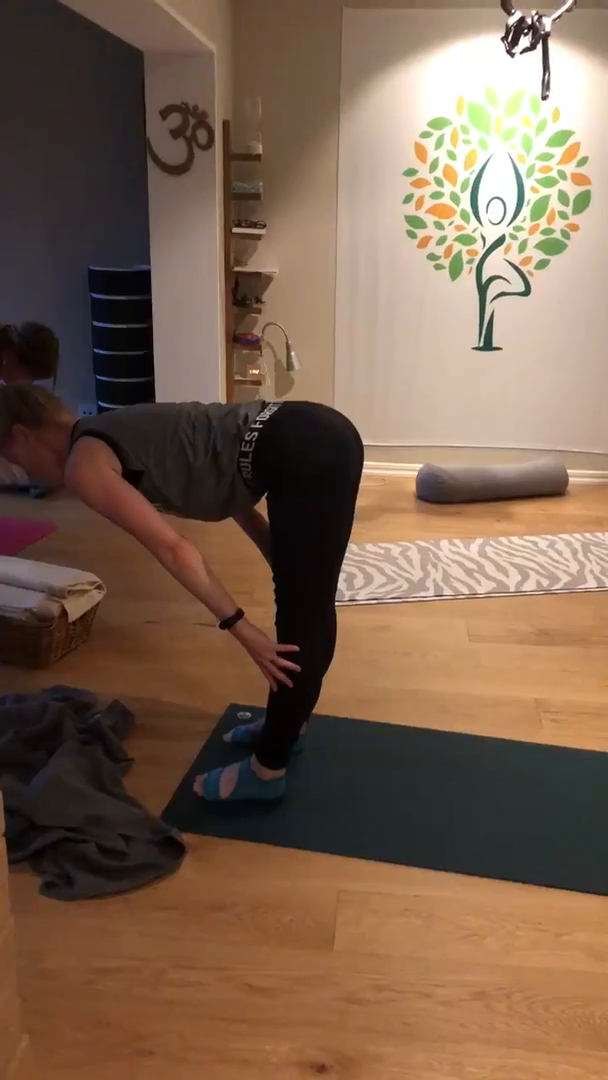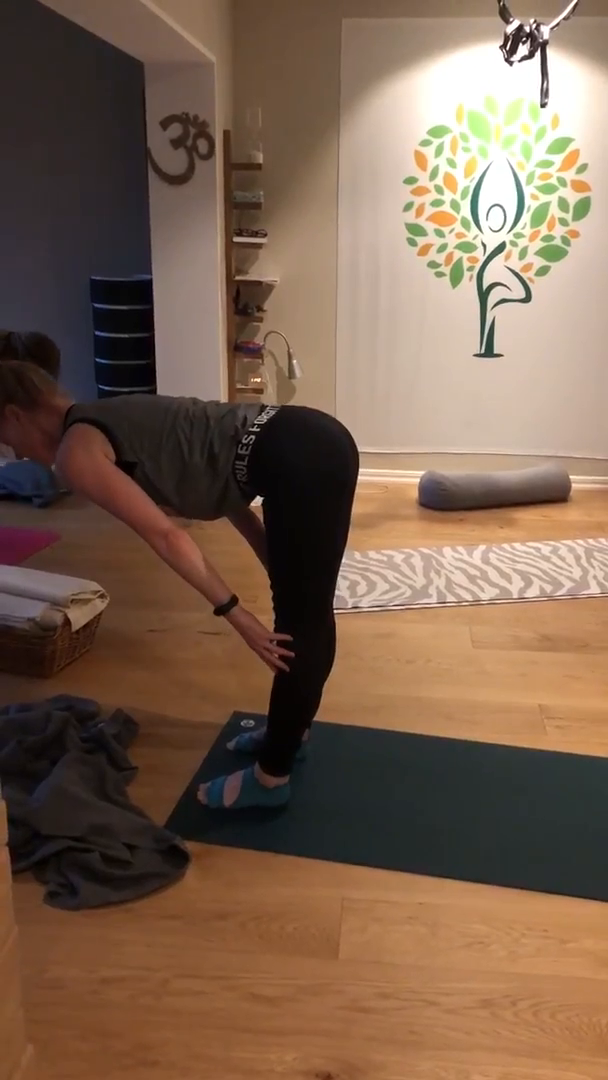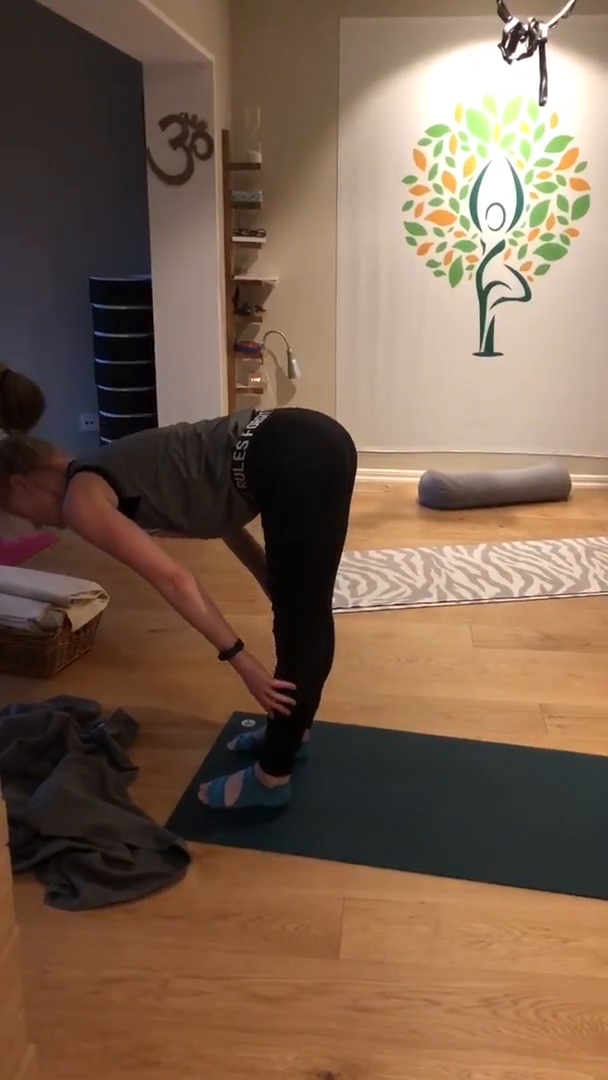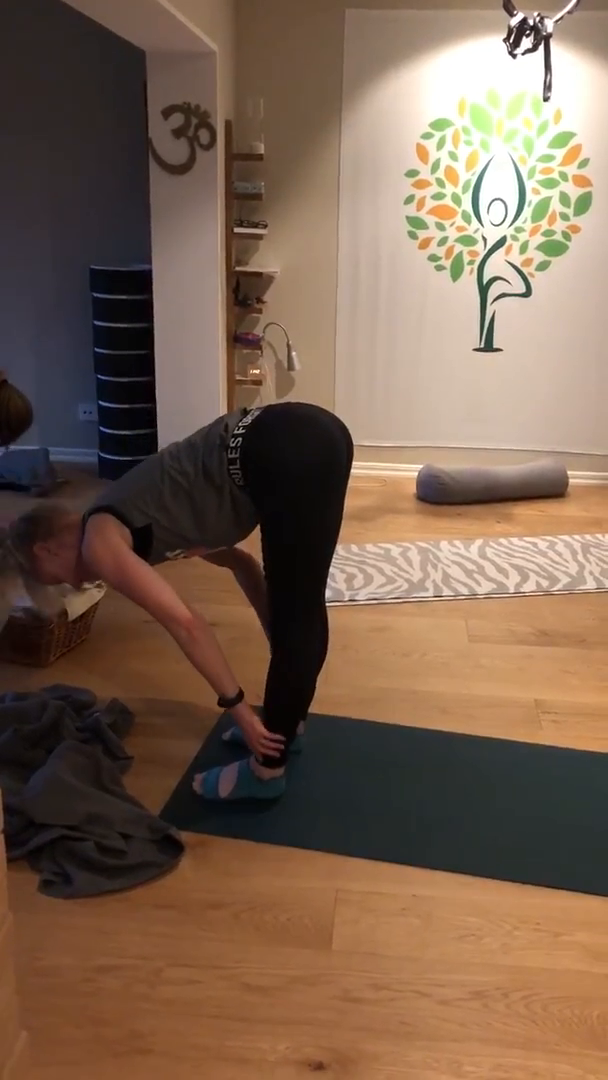
dt=0.7s
person 1, frame 1
left shoulder: (83, 466)
right shoulder: (115, 434)
left elbow: (172, 548)
right elbow: (233, 492)
left wrist: (239, 627)
right wrist: (287, 569)
left hip: (302, 456)
right hip: (321, 432)
left knee: (301, 619)
right knee: (306, 609)
left ankle: (267, 769)
right ankle: (287, 724)
person 1, frame 2
left shoulder: (75, 452)
right shoulder: (109, 422)
left elbow: (165, 535)
left wrist: (234, 613)
right wrist: (280, 569)
left hip: (297, 464)
right hip: (316, 437)
left knee: (300, 629)
right knee: (304, 618)
left ankle: (270, 778)
right ankle: (290, 731)
person 1, frame 3
left shoulder: (81, 501)
right shoulder: (105, 476)
left elbow: (173, 580)
right elbow: (229, 526)
left wrist: (237, 658)
right wrist: (281, 595)
left hip: (294, 463)
right hip: (315, 440)
left knee: (301, 628)
right knee: (305, 617)
left ankle: (272, 777)
right ankle: (291, 729)
person 1, frame 4
left shoulder: (99, 543)
right shoulder: (123, 522)
left elbow: (186, 625)
right elbow: (240, 561)
left wrist: (237, 707)
left hip: (286, 456)
right hip: (310, 432)
left knee: (295, 621)
right knee: (300, 611)
left ankle: (266, 770)
right ankle: (286, 725)
